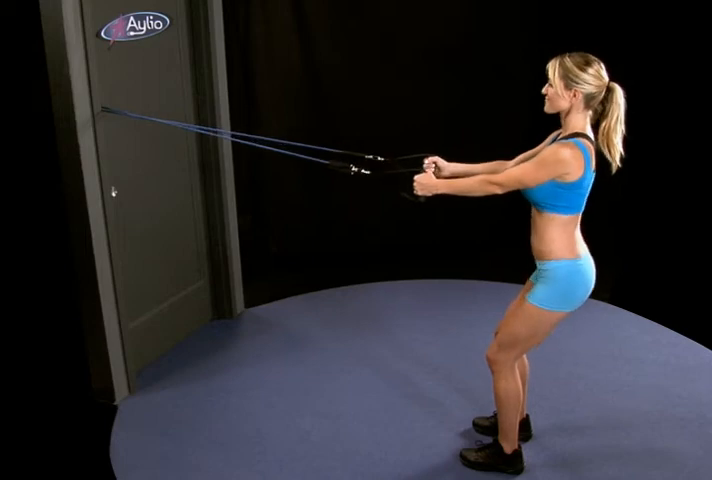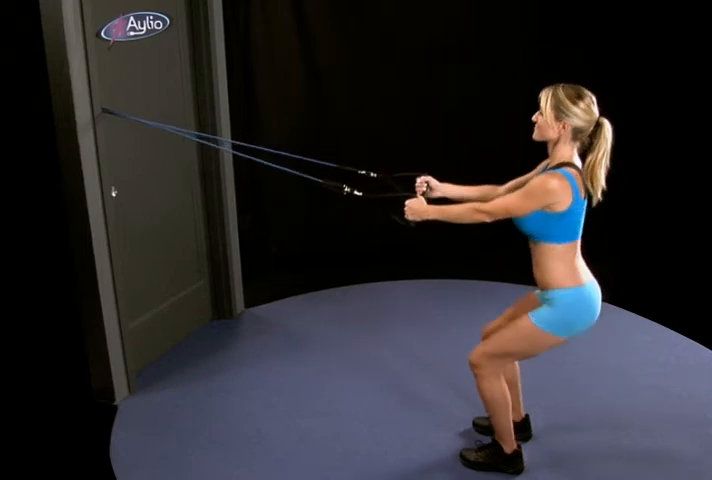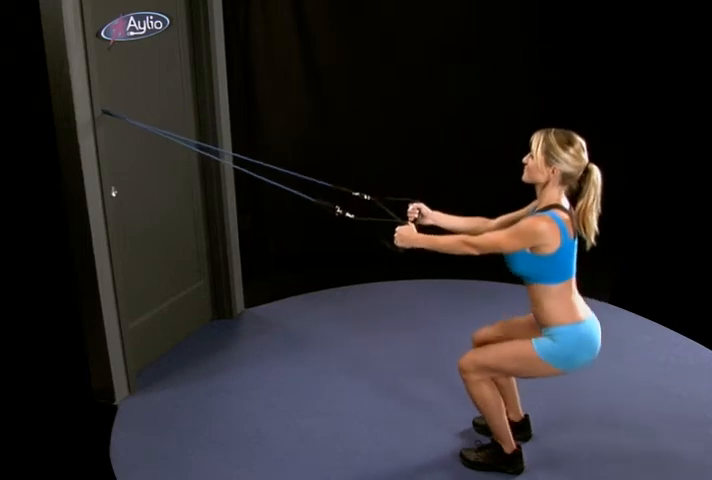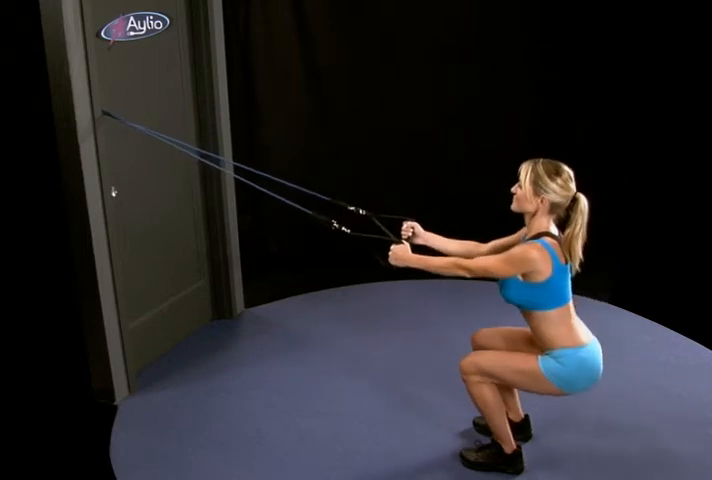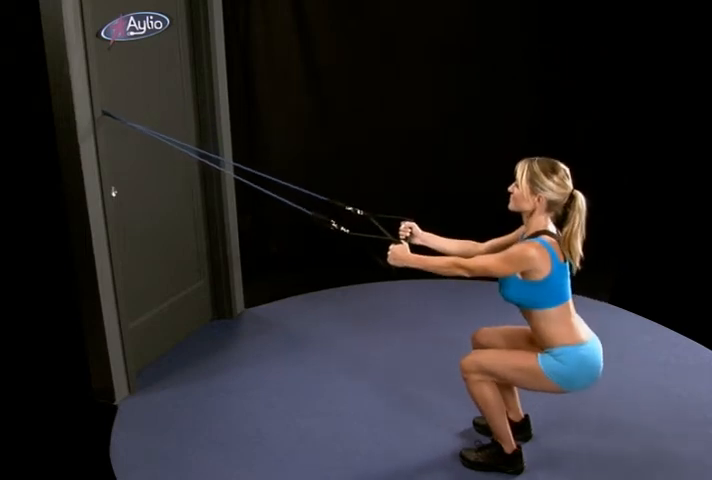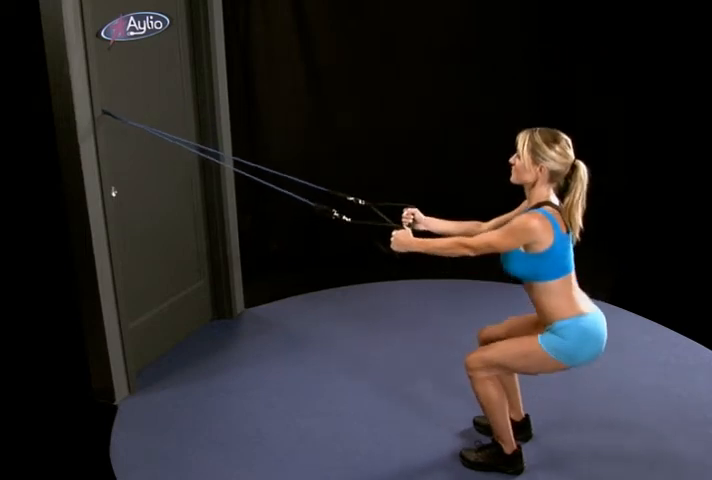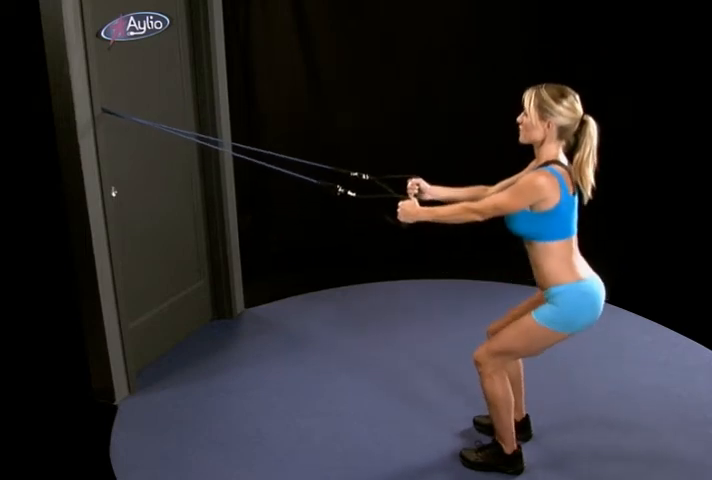
dt=0.3s
person 1, frame 1
left shoulder: (568, 152)
right shoulder: (567, 139)
left elbow: (498, 184)
right elbow: (509, 166)
left wrist: (437, 187)
right wrist: (452, 168)
left hip: (563, 275)
right hip: (560, 267)
left knee: (500, 356)
right knee: (507, 340)
left ankle: (507, 452)
right ankle: (516, 419)
person 1, frame 2
left shoulder: (555, 184)
right shoulder: (558, 169)
left elbow: (486, 212)
right elbow: (499, 192)
left wrist: (428, 211)
right wrist: (443, 189)
left hip: (568, 304)
right hip: (565, 293)
left knee: (482, 360)
right knee: (494, 338)
left ankle: (507, 452)
right ankle: (517, 419)
person 1, frame 3
left shoulder: (543, 226)
right shoulder: (549, 209)
left elbow: (475, 246)
right elbow: (490, 226)
left wrist: (417, 240)
right wrist: (434, 217)
left hip: (568, 340)
right hip: (564, 326)
left knee: (471, 366)
right knee: (483, 340)
left ankle: (507, 452)
right ankle: (516, 420)
person 1, frame 4
left shoulder: (534, 254)
right shoulder: (538, 234)
left elbow: (467, 268)
right elbow: (480, 250)
left wrist: (411, 259)
right wrist: (426, 238)
left hip: (572, 364)
right hip: (568, 349)
left knee: (472, 367)
right knee: (481, 341)
left ankle: (507, 452)
right ankle: (516, 421)
person 1, frame 5
left shoulder: (532, 252)
right shoulder: (536, 233)
left elbow: (466, 267)
right elbow: (478, 249)
left wrist: (409, 259)
right wrist: (423, 238)
left hip: (572, 361)
right hip: (566, 346)
left knee: (473, 366)
right knee: (482, 340)
left ankle: (507, 452)
right ankle: (516, 421)
person 1, frame 6
left shoulder: (535, 224)
right shoulder: (540, 208)
left elbow: (471, 247)
right elbow: (482, 228)
left wrist: (412, 244)
right wrist: (428, 223)
left hip: (575, 334)
right hip: (571, 321)
left knee: (478, 364)
right knee: (489, 339)
left ankle: (507, 452)
right ankle: (516, 420)
person 1, frame 7
left shoulder: (542, 181)
right shoulder: (549, 169)
left elbow: (479, 212)
right elbow: (489, 192)
left wrist: (420, 214)
right wrist: (433, 191)
left hip: (571, 299)
right hip: (570, 290)
left knee: (488, 358)
right knee: (499, 336)
left ankle: (507, 452)
right ankle: (516, 419)
